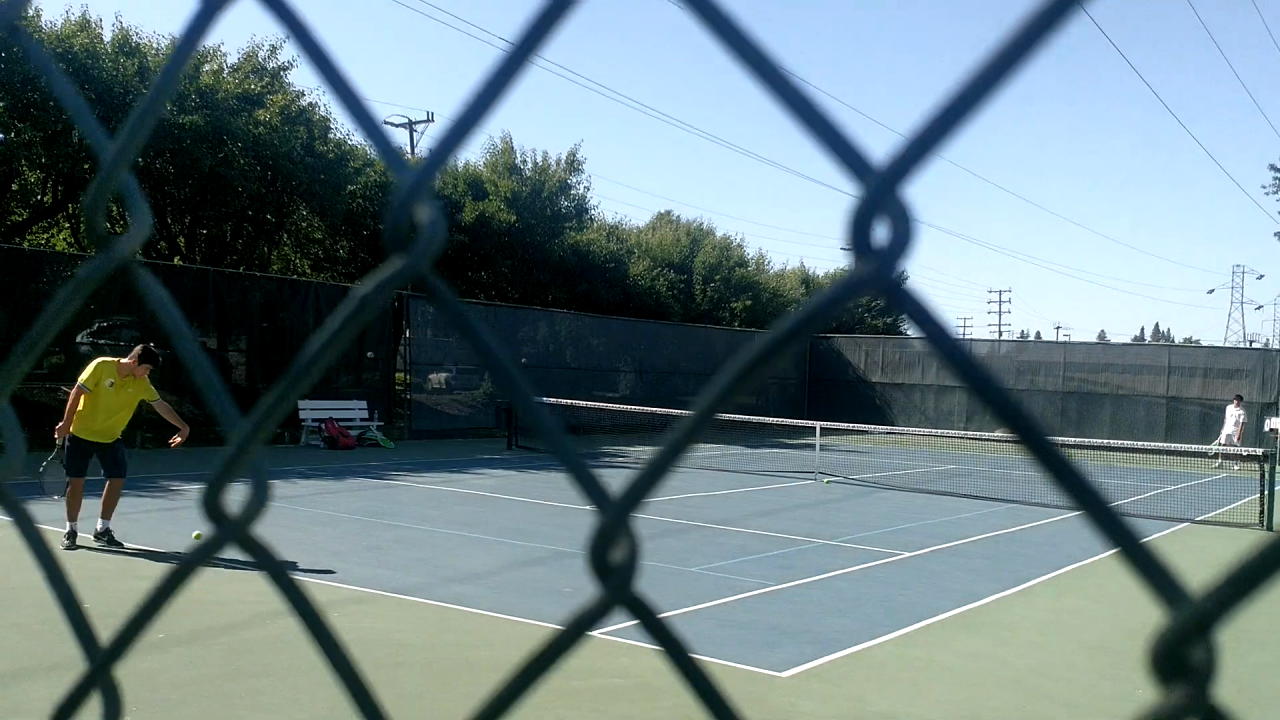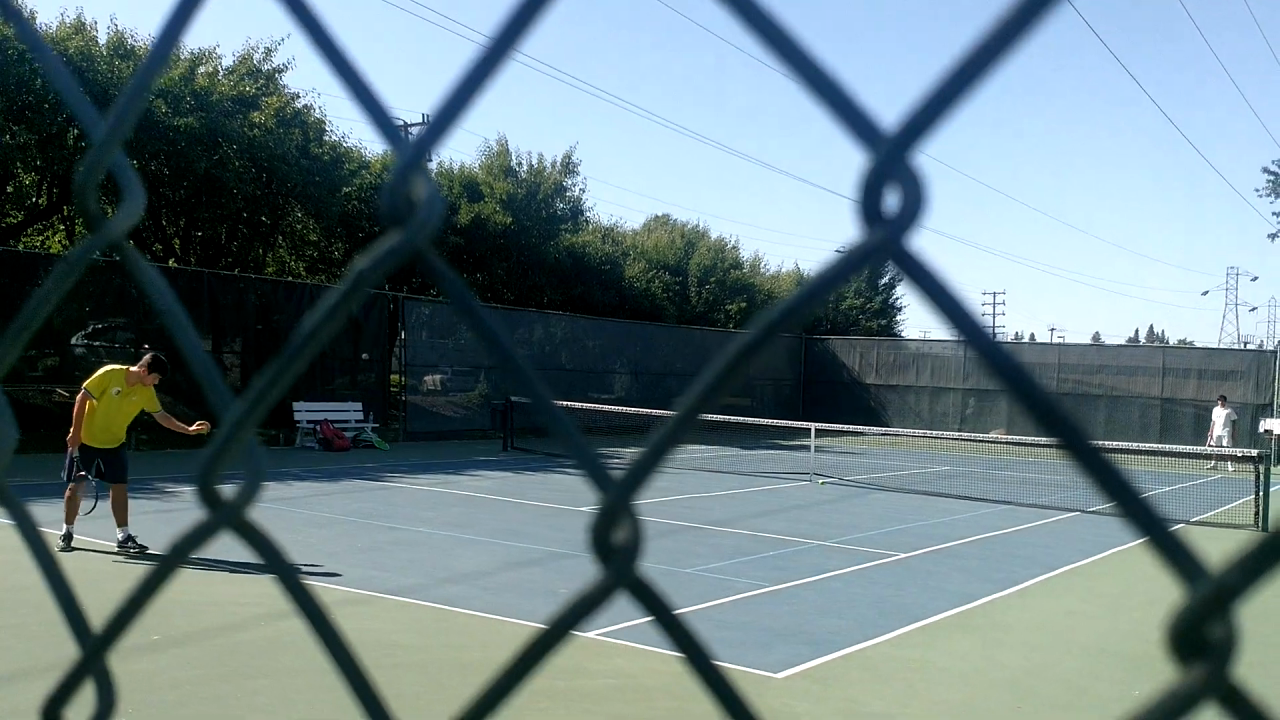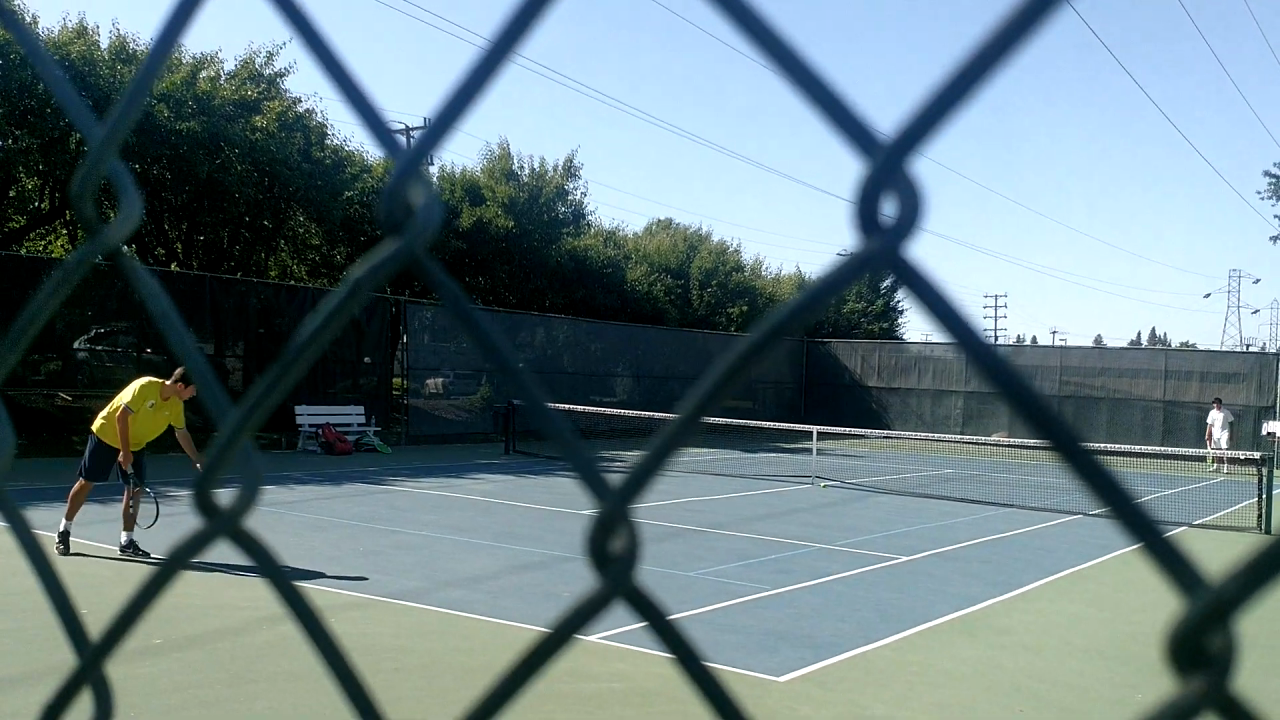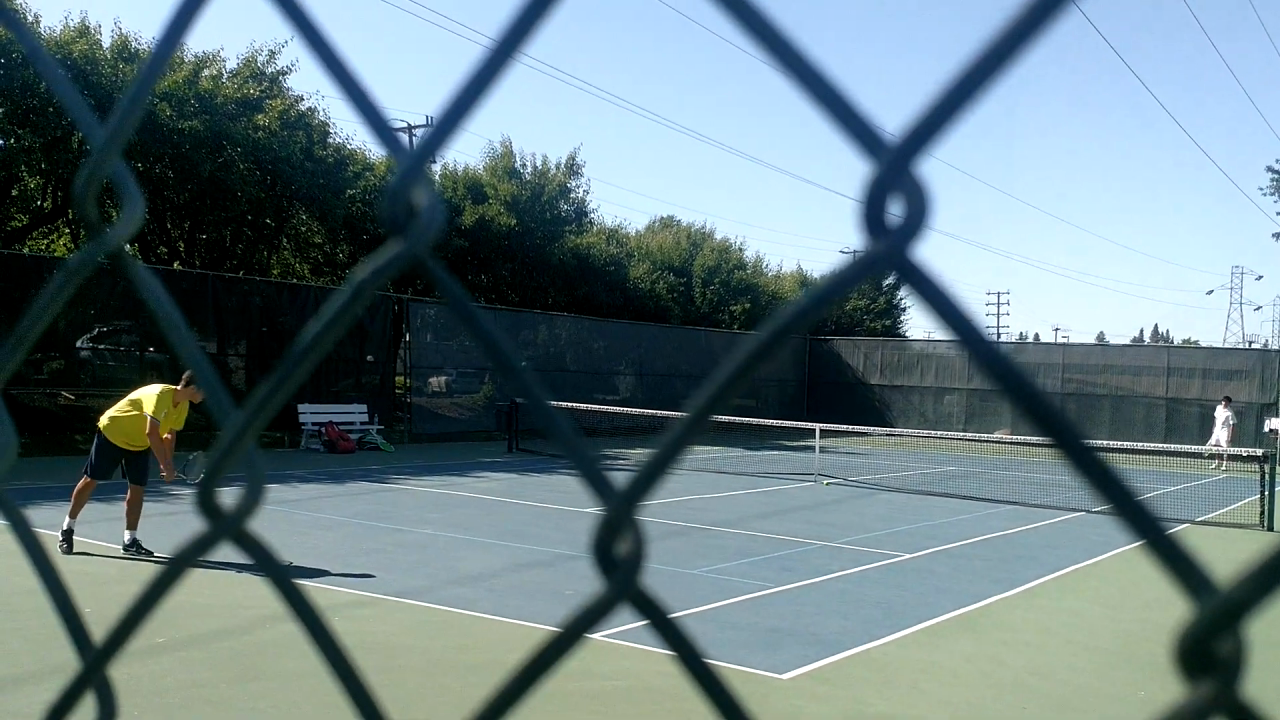
dt=0.4s
person 1, frame 1
left shoulder: (141, 383)
right shoulder: (101, 366)
left elbow: (160, 405)
right elbow: (77, 392)
left wrist: (183, 426)
right wrist: (66, 424)
left hip: (111, 438)
right hip: (81, 433)
left knee: (117, 480)
right knee: (76, 481)
left ankle: (103, 529)
right ankle: (71, 530)
person 1, frame 2
left shoulder: (146, 391)
right shoulder: (109, 374)
left elbow: (161, 416)
right elbow: (82, 399)
left wrist: (188, 429)
right wrist: (75, 433)
left hip: (114, 442)
right hip: (85, 439)
left knee: (119, 486)
right knee: (75, 486)
left ankle: (124, 537)
right ankle: (67, 533)
person 1, frame 3
left shoulder: (176, 405)
right shoulder: (145, 386)
left elbow: (182, 433)
right elbow: (121, 416)
left wrist: (197, 460)
right wrist: (125, 451)
left hip: (135, 446)
right hip: (106, 436)
left knee: (134, 489)
right knee: (86, 483)
left ankle: (126, 541)
right ankle: (64, 530)
person 1, frame 4
left shoulder: (183, 406)
right shoulder: (159, 395)
left elbow: (169, 433)
right elbow: (152, 433)
left wrist: (168, 461)
right wrist: (165, 466)
left hip: (139, 445)
right hip: (111, 434)
left knee: (137, 488)
right knee: (90, 480)
left ankle: (130, 540)
right ankle: (67, 528)
